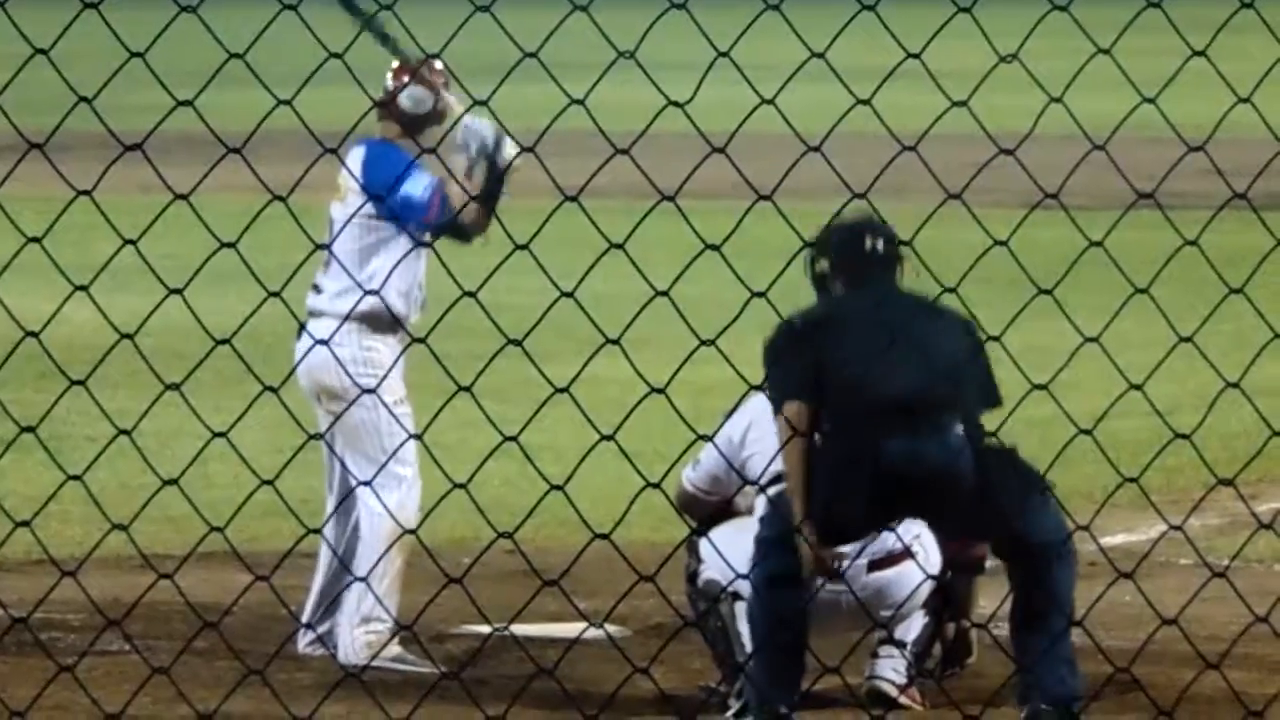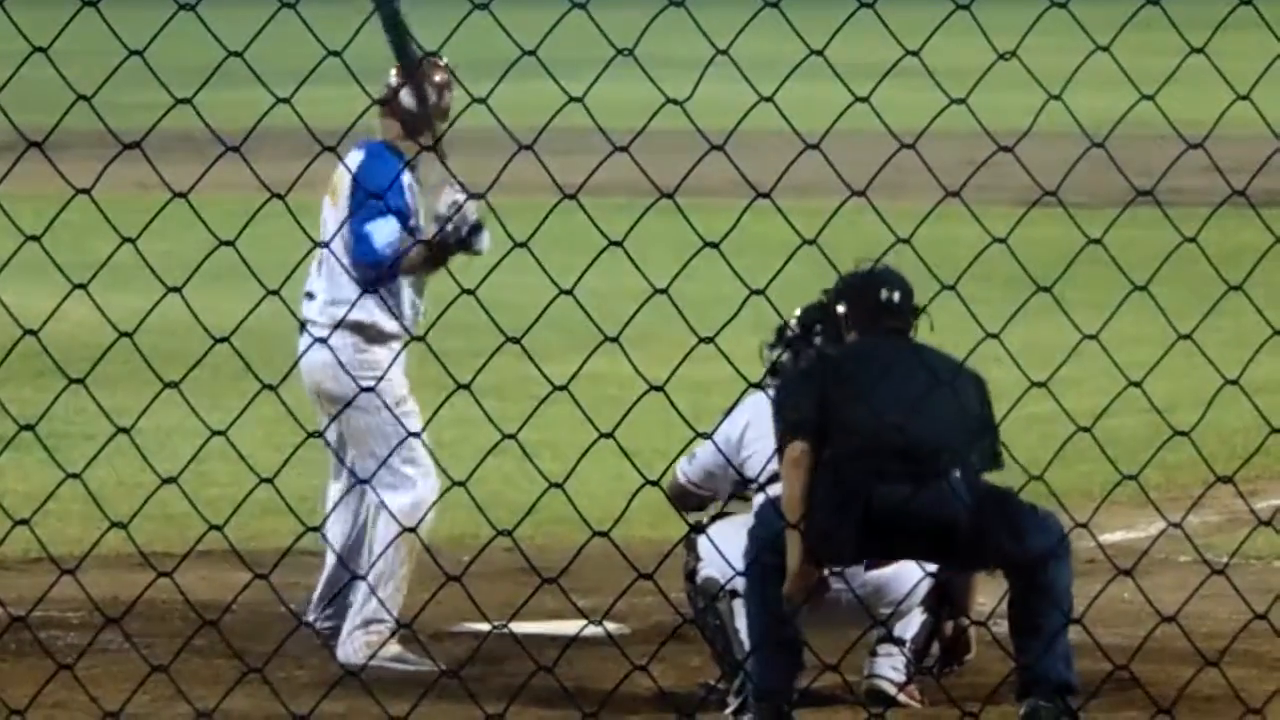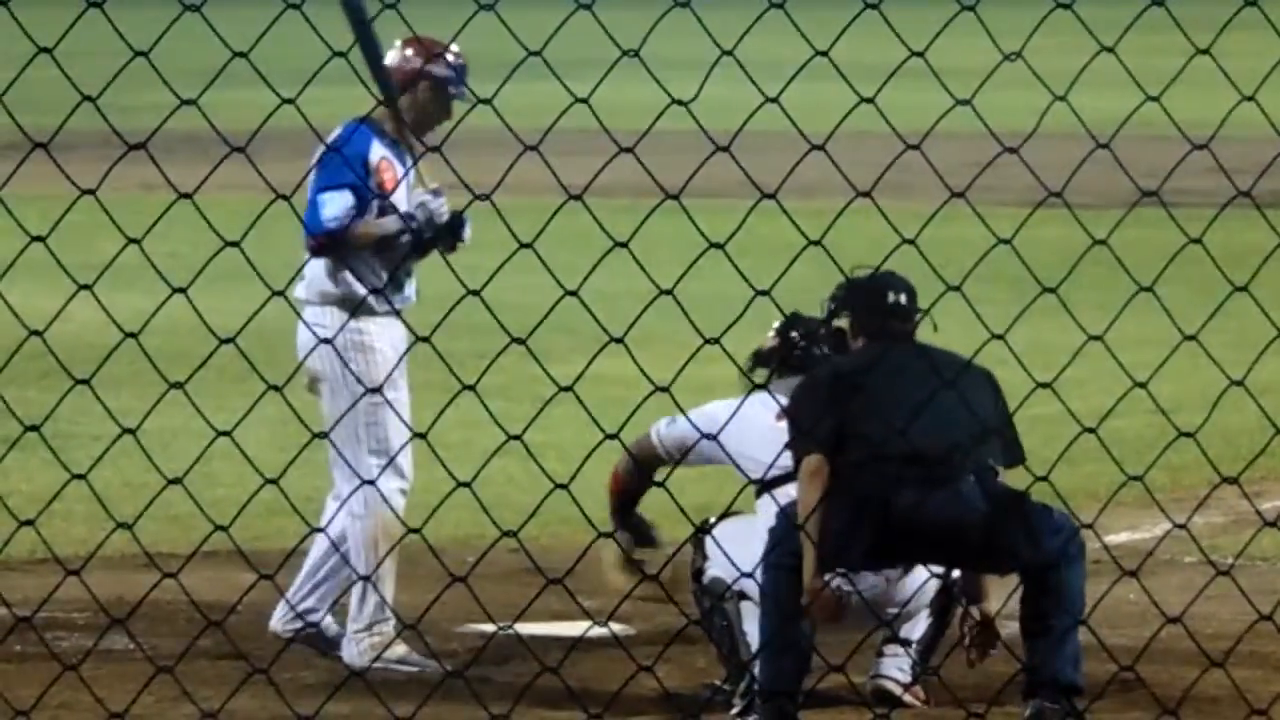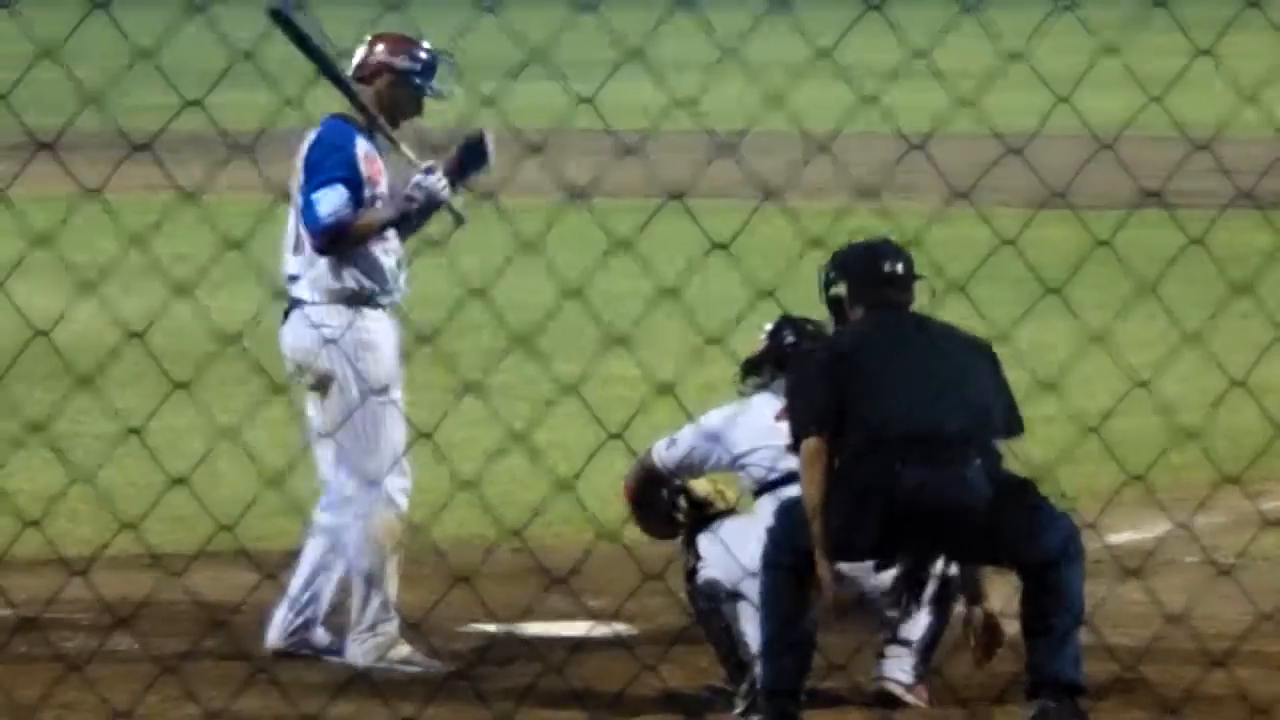
dt=0.3s
person 1, frame 1
left shoulder: (376, 160)
right shoulder: (386, 159)
left elbow: (464, 222)
right elbow: (453, 220)
left wrist: (491, 169)
right wrist: (473, 159)
left hip: (332, 345)
right hip: (357, 348)
left knee: (354, 492)
right knee: (393, 490)
left ankle: (323, 627)
right ankle: (367, 636)
person 1, frame 2
left shoulder: (372, 162)
right shoulder: (383, 169)
left elbow: (407, 261)
right elbow: (382, 265)
left wrist: (452, 237)
right wrist: (443, 232)
left hip: (331, 345)
right hip: (358, 350)
left knee: (361, 481)
right knee: (409, 486)
left ankle: (334, 611)
right ankle: (368, 636)
person 1, frame 3
left shoulder: (398, 155)
right shoulder: (353, 144)
right elbow: (323, 235)
left wrist: (433, 233)
right wrist: (404, 224)
left hip: (377, 327)
right hip: (349, 328)
left knee: (362, 481)
right knee: (380, 481)
left ankle: (303, 610)
right ankle: (371, 637)
person 1, frame 4
left shoulder: (363, 145)
right shoulder: (338, 140)
left elbow: (379, 233)
right elbow: (327, 233)
left wrist: (423, 198)
right wrist: (404, 204)
left hip: (345, 325)
right hip: (345, 326)
left knee: (347, 487)
right knee: (379, 483)
left ankle: (296, 623)
right ankle: (373, 637)
person 2, frame 1
left shoulder: (804, 329)
right shoulder: (950, 321)
left elbow: (797, 423)
left wrist: (806, 528)
right wrist: (963, 527)
left hip: (865, 461)
right hip: (954, 456)
left knee: (777, 540)
right knee: (1045, 544)
person 2, frame 2
left shoulder: (817, 370)
right shoulder: (960, 375)
left elbow: (798, 455)
left wrist: (798, 555)
left hip: (862, 508)
right hip: (949, 507)
left knee: (770, 534)
right knee: (1044, 543)
person 2, frame 3
left shoulder: (827, 380)
right shoulder: (971, 374)
left elbow: (815, 469)
left wrist: (813, 573)
right wrist: (976, 596)
left hip: (877, 518)
right hip: (967, 515)
left knee: (789, 538)
right knee: (1059, 543)
person 2, frame 4
left shoulder: (826, 356)
right shoulder: (970, 348)
left elbow: (815, 452)
left wrist: (823, 557)
left hip: (881, 497)
right hip: (970, 497)
left knee: (790, 537)
right knee: (1056, 543)
person 3, frame 1
left shoulder: (761, 406)
left elbow: (691, 500)
left wrist: (741, 509)
right hip: (892, 581)
left knee: (709, 550)
right knee: (932, 545)
right ankle: (893, 672)
person 3, frame 2
left shoulder: (757, 406)
left elbow: (682, 493)
left wrist: (739, 488)
right hip: (890, 578)
left knee: (707, 548)
left ankle: (751, 676)
right ankle: (893, 667)
person 3, frame 3
left shoulder: (744, 411)
left elbow: (639, 457)
left wrist: (625, 520)
right hip: (891, 576)
left knee: (714, 547)
left ankle: (756, 679)
right ankle: (895, 671)
person 3, frame 4
left shoulder: (743, 414)
left elbow: (643, 477)
right hip: (886, 571)
left knee: (708, 546)
left ankle: (759, 679)
right ankle: (900, 671)
